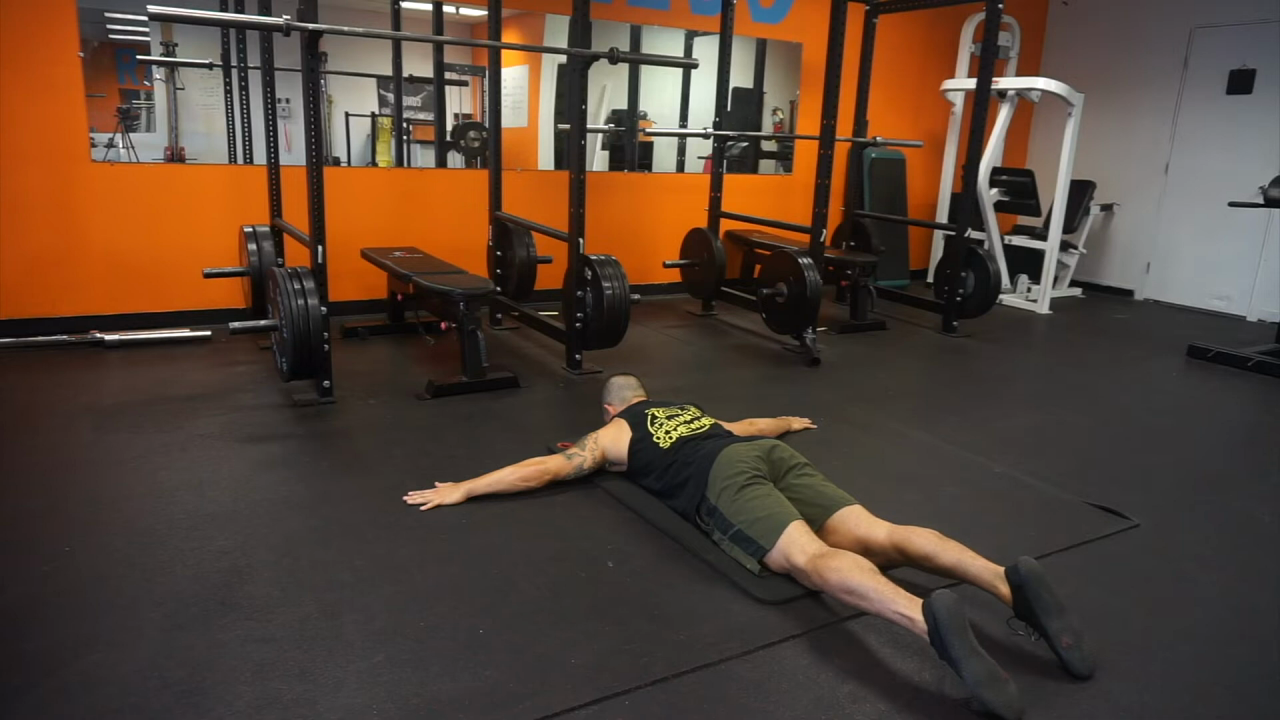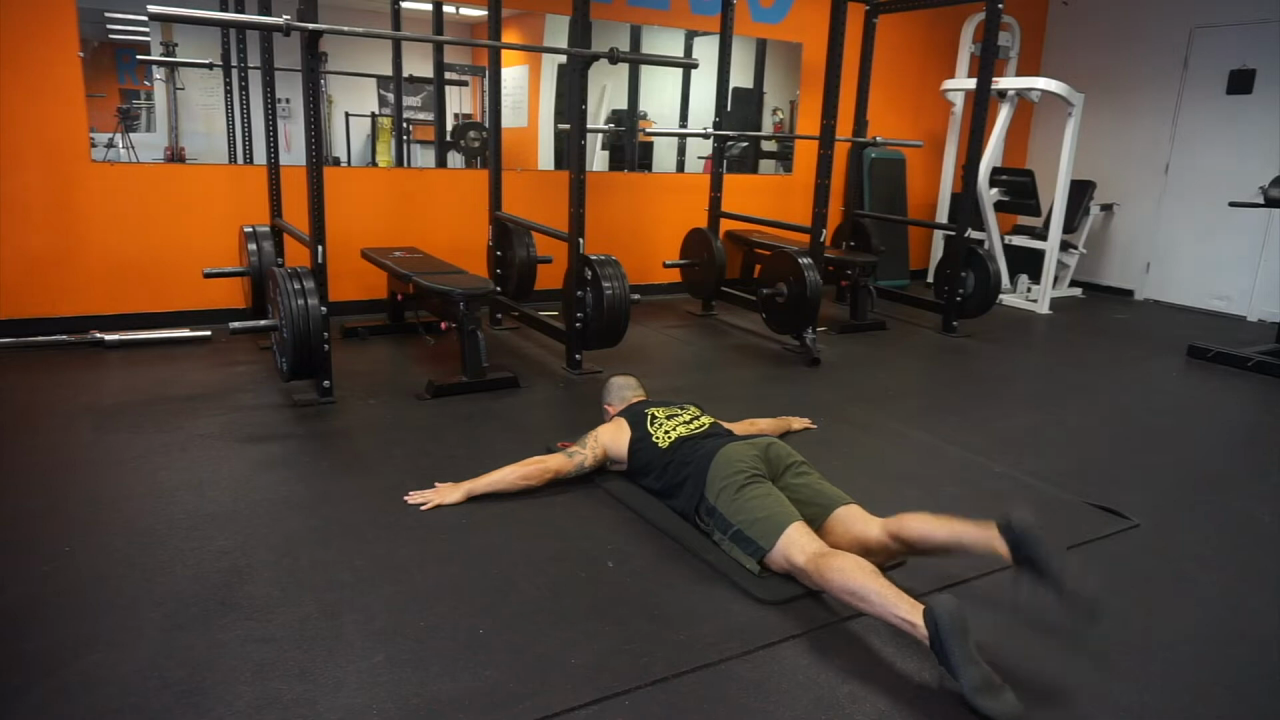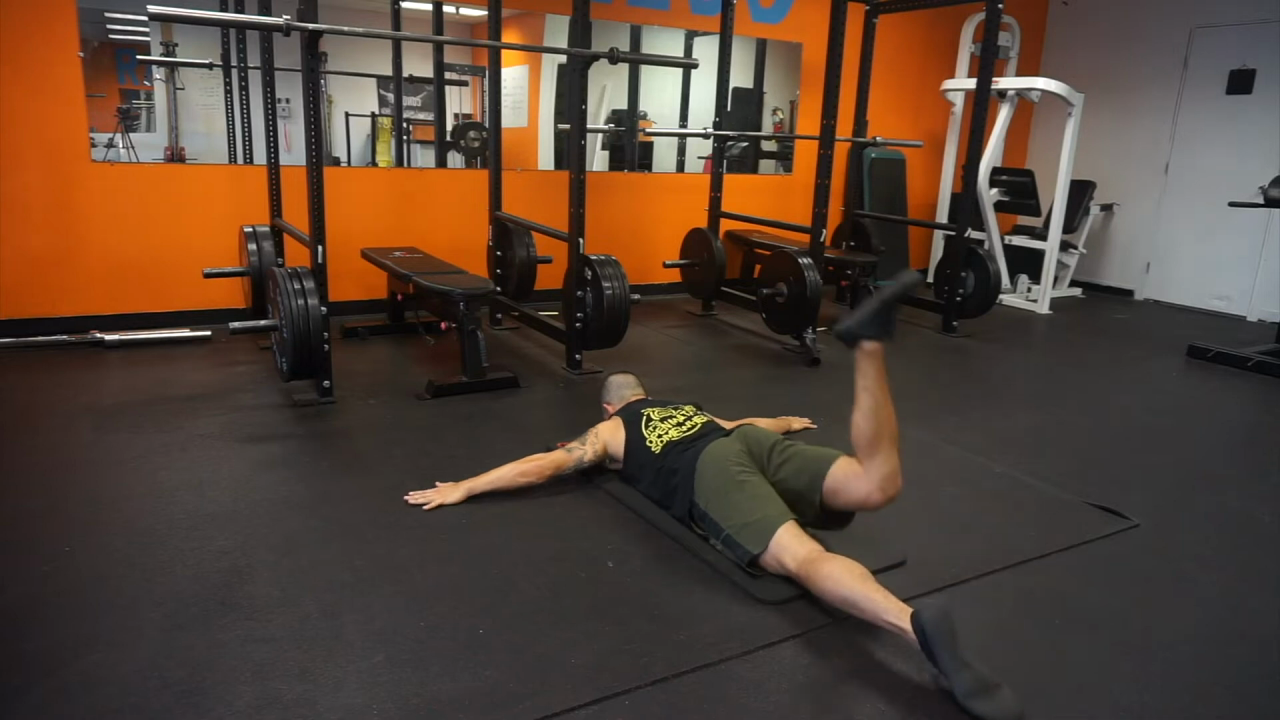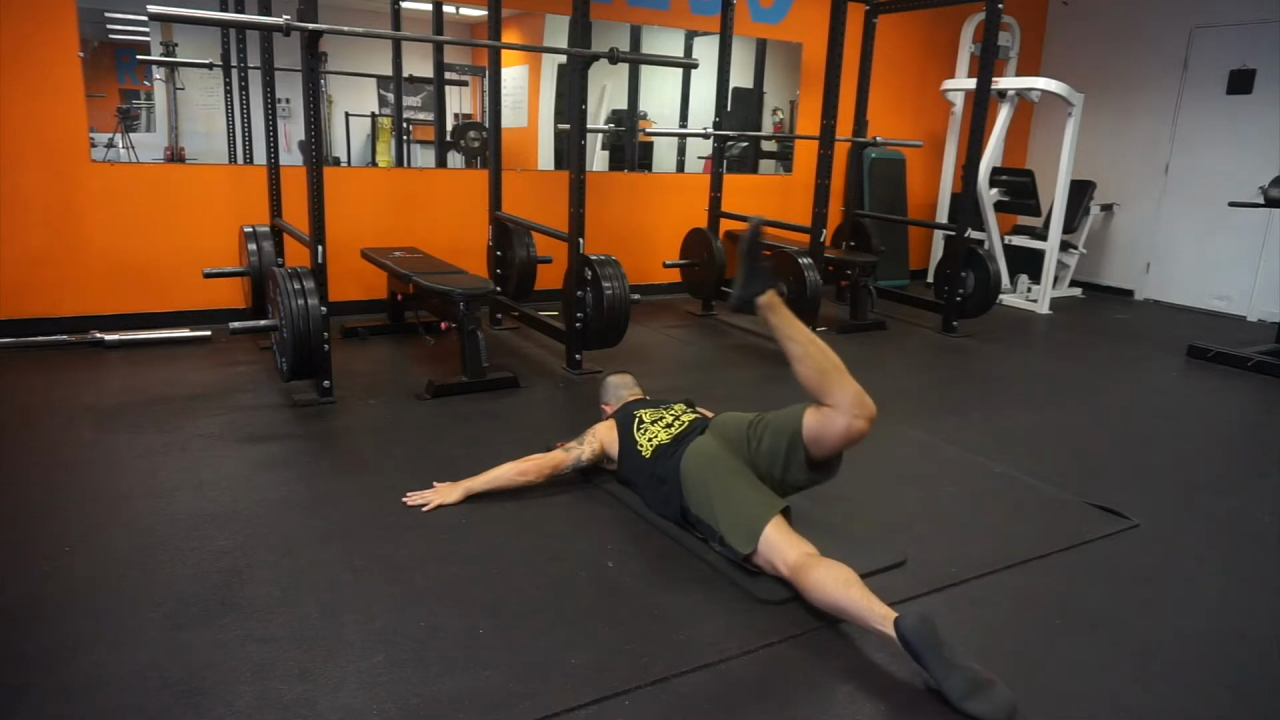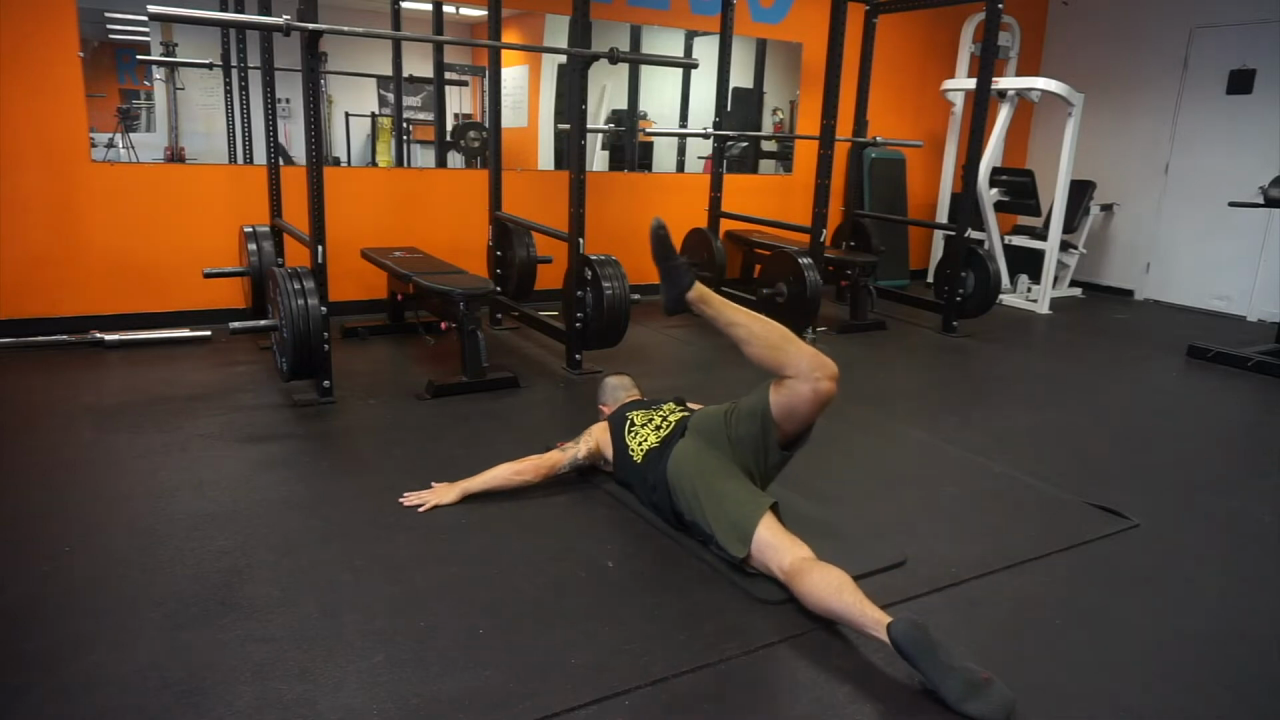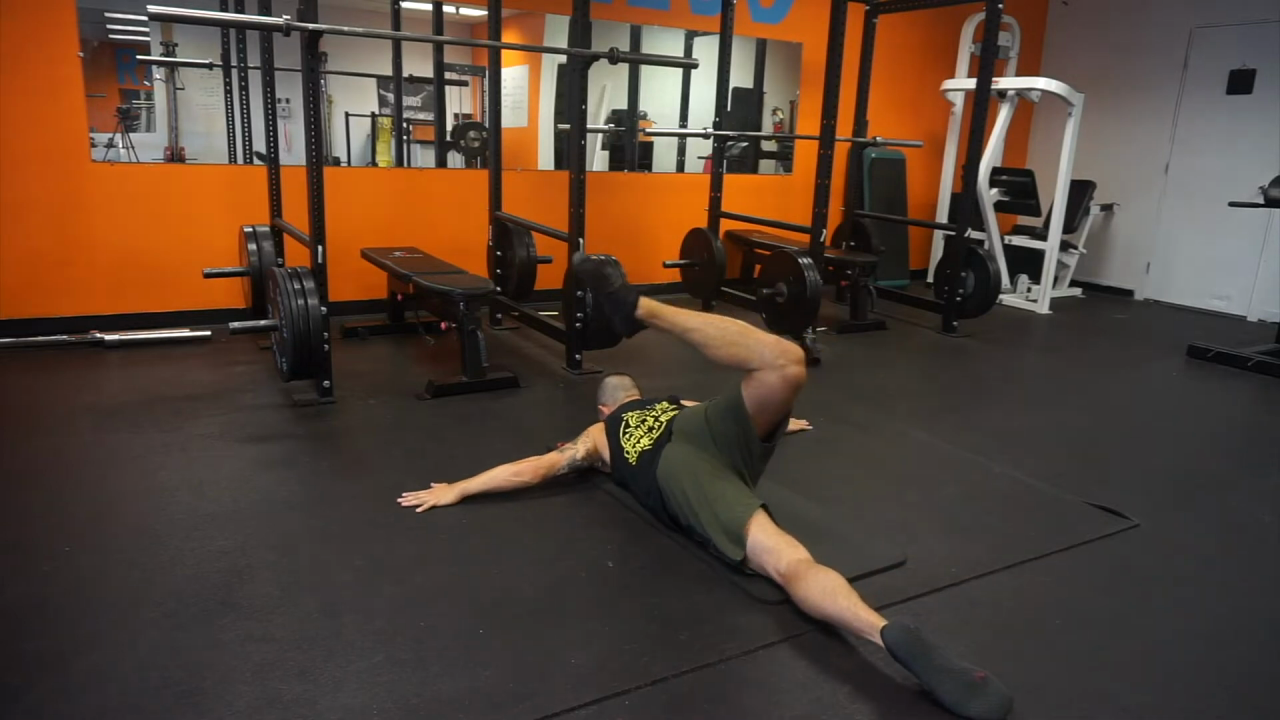
dt=0.5s
person 1, frame 1
left shoulder: (612, 434)
right shoulder: (689, 410)
left elbow: (544, 469)
right elbow: (755, 425)
left wrist: (461, 490)
right wrist: (787, 423)
left hip: (726, 481)
right hip: (772, 455)
left knee: (812, 559)
right knee: (876, 537)
left ankle: (926, 617)
right ankle: (1008, 582)
person 1, frame 2
left shoulder: (612, 432)
right shoulder: (685, 407)
left elbow: (544, 467)
right elbow: (753, 424)
left wrist: (463, 488)
right wrist: (787, 420)
left hip: (724, 476)
right hip: (768, 450)
left knee: (814, 556)
right knee: (875, 536)
left ankle: (927, 621)
right ankle: (1003, 539)
person 1, frame 3
left shoulder: (609, 432)
right shoulder: (687, 411)
left elbow: (542, 466)
right elbow: (751, 423)
left wrist: (462, 488)
right wrist: (786, 422)
left hip: (713, 475)
right hip: (752, 443)
left knee: (804, 559)
right knee: (876, 483)
left ankle: (915, 625)
right ankle: (869, 340)
person 1, frame 4
left shoulder: (605, 432)
right shoulder: (683, 405)
left elbow: (540, 466)
right elbow: (727, 423)
left wrist: (459, 488)
left hip: (700, 472)
right hip: (733, 430)
left knee: (797, 561)
left ankle: (901, 627)
right ankle: (761, 295)
person 1, frame 5
left shoulder: (600, 435)
right shoulder: (680, 404)
left elbow: (533, 468)
right elbow: (719, 418)
left wrist: (456, 489)
right wrist: (751, 430)
left hip: (685, 471)
right hip: (717, 429)
left knee: (791, 561)
right knee: (817, 377)
left ankle: (893, 631)
person 1, frame 6
left shoulder: (597, 437)
right shoulder: (677, 402)
left elbow: (533, 469)
left wrist: (456, 491)
left hip: (686, 462)
right hip: (700, 440)
